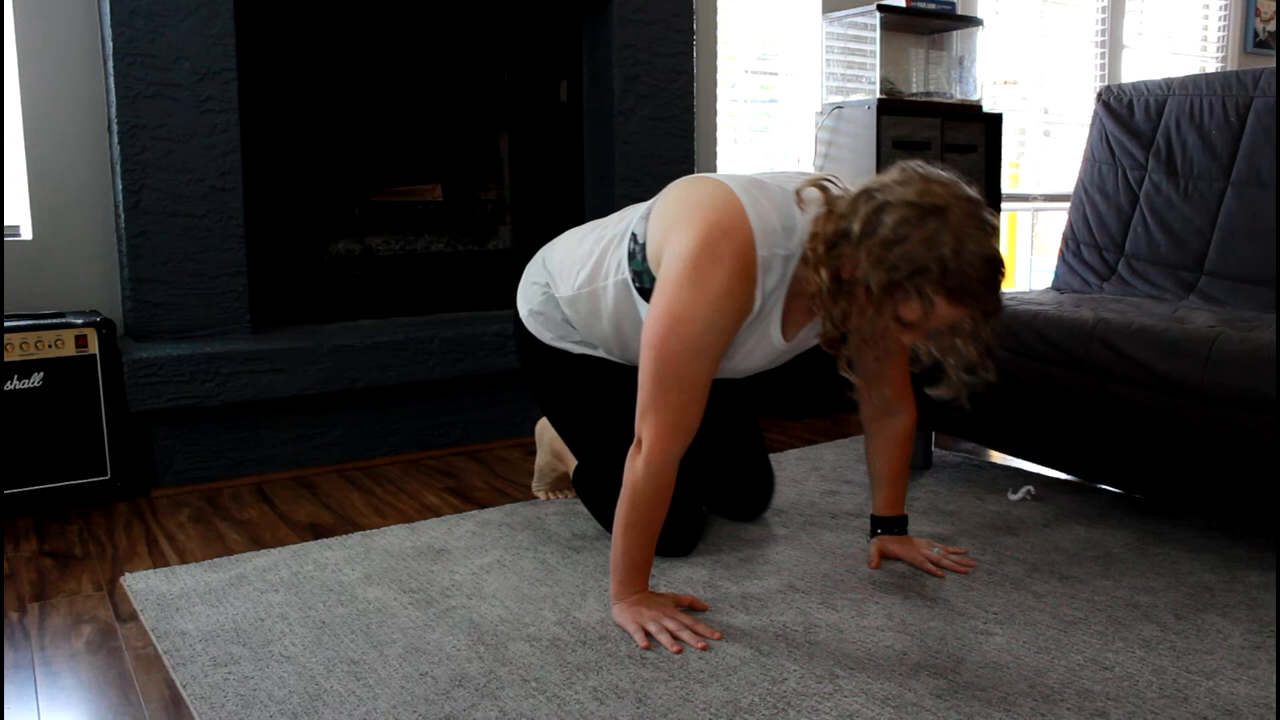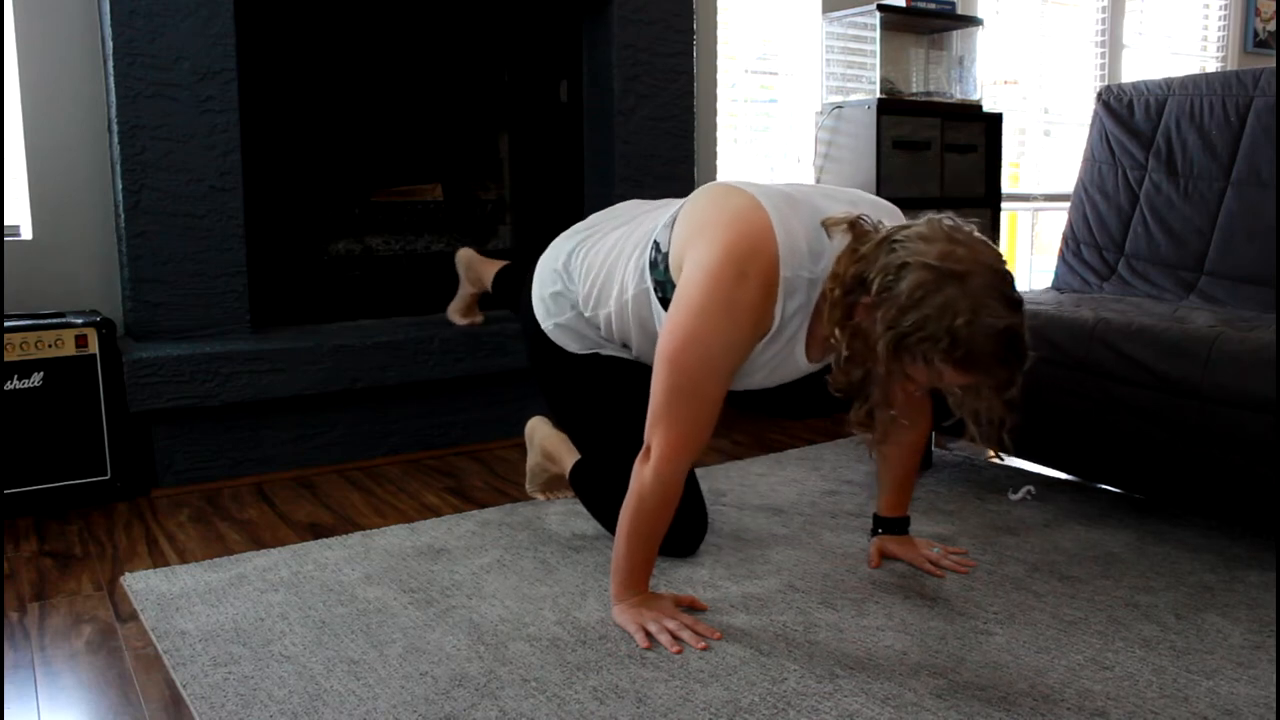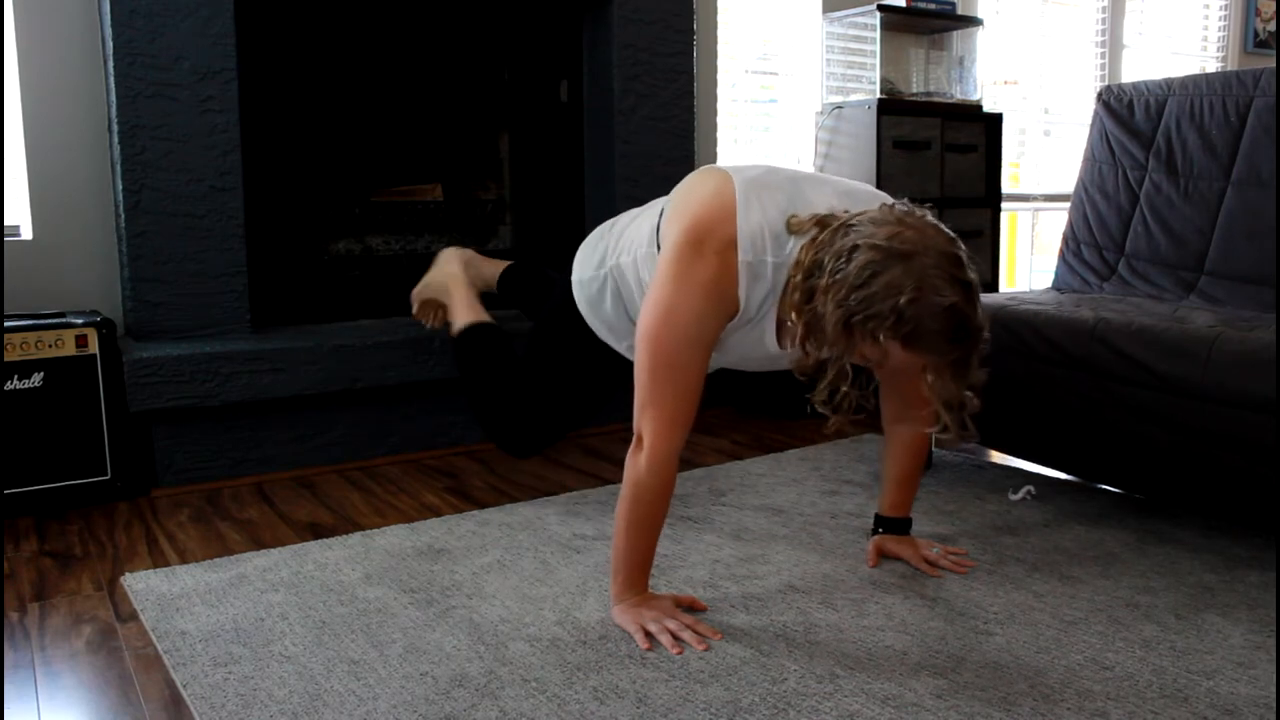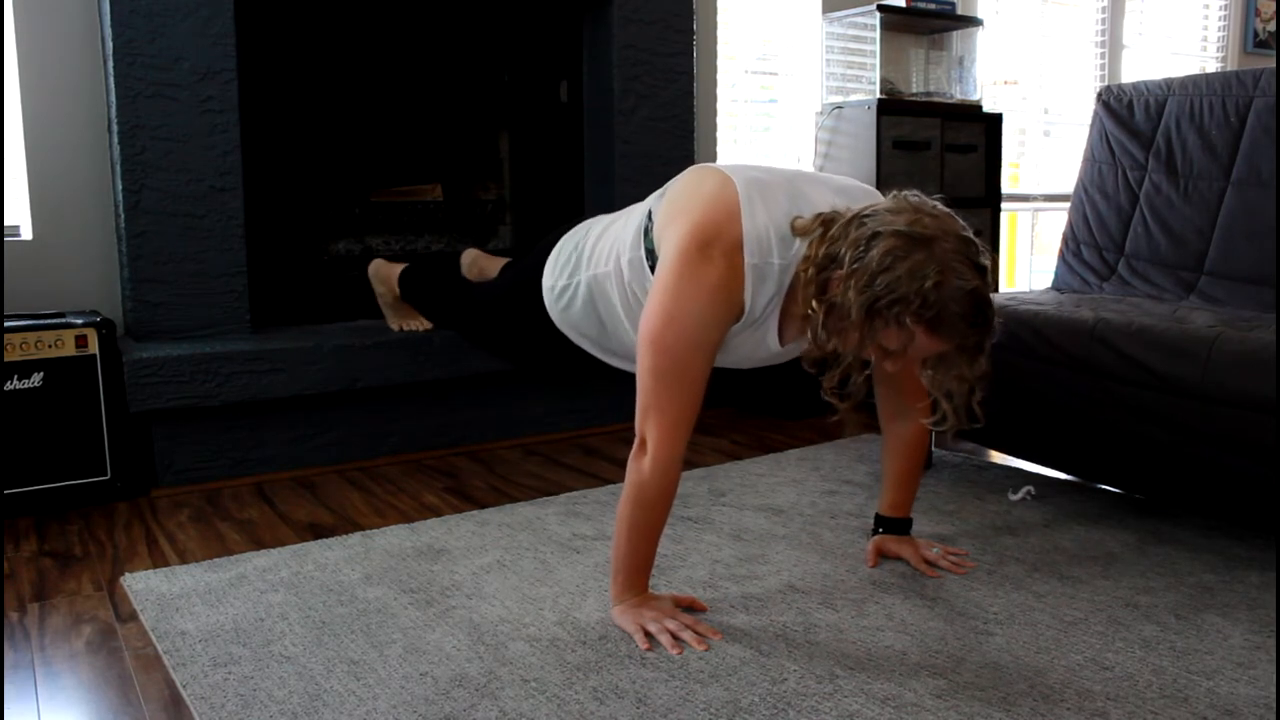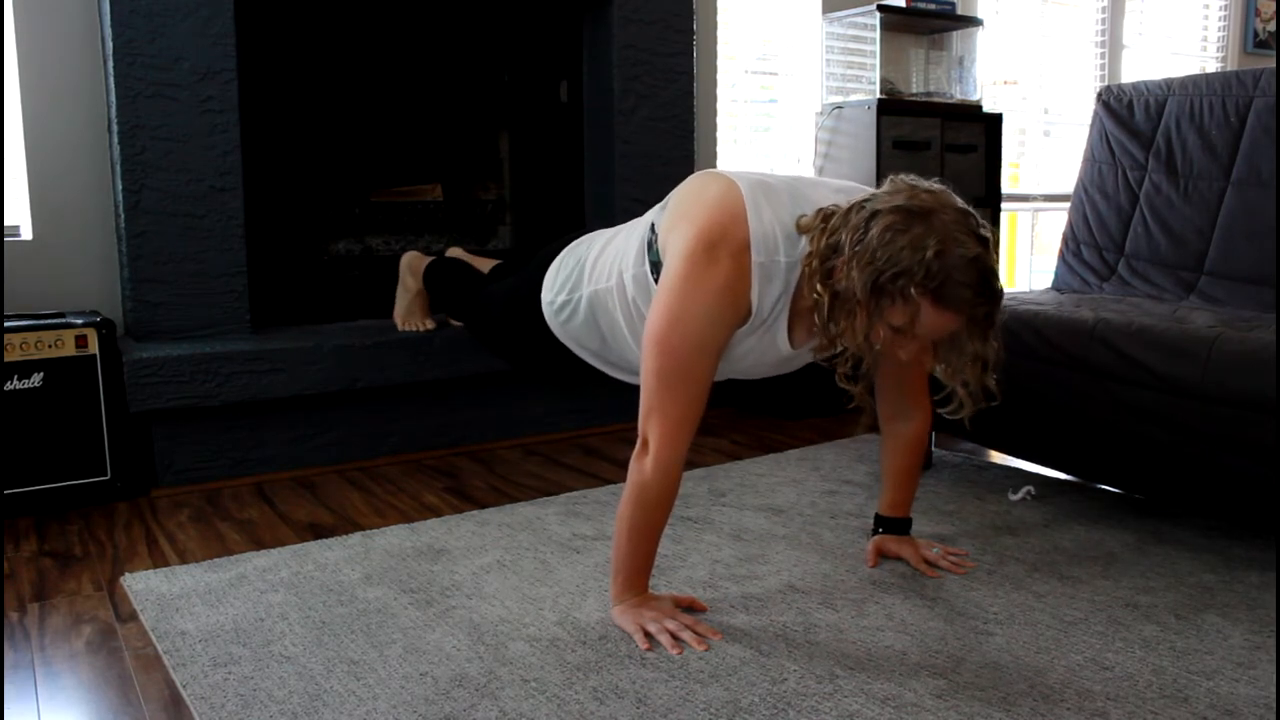
dt=1s
person 1, frame 1
left shoulder: (870, 247)
right shoulder: (722, 255)
left elbow: (890, 407)
right elbow: (656, 446)
left wrist: (888, 526)
right wrist: (630, 594)
right hip: (568, 326)
left knee: (746, 497)
right knee: (673, 530)
right ankle: (566, 444)
person 1, frame 2
left shoulder: (899, 267)
right shoulder: (742, 272)
left elbow: (907, 417)
right elbow: (665, 454)
left wrist: (891, 526)
right wrist: (630, 597)
left hip: (641, 267)
right hip: (577, 320)
right knee: (679, 530)
left ankle: (482, 270)
right ankle: (556, 445)
person 1, frame 3
left shoulder: (894, 264)
right shoulder: (714, 255)
left elbow: (908, 412)
right elbow: (654, 442)
left wrist: (893, 525)
right wrist: (628, 596)
right hip: (614, 294)
right knee: (515, 426)
left ankle: (488, 267)
right ankle: (452, 281)
person 1, frame 4
left shoulder: (887, 258)
right shoulder: (716, 255)
left elbow: (906, 408)
right elbow: (657, 443)
left wrist: (893, 525)
right wrist: (628, 597)
left hip: (642, 288)
right hip: (578, 295)
right knee: (480, 317)
left ankle: (485, 265)
right ankle: (398, 277)
person 1, frame 5
left shoulder: (898, 264)
right shoulder: (723, 254)
left elbow: (906, 413)
right elbow: (659, 444)
left wrist: (892, 526)
right wrist: (628, 596)
left hip: (641, 299)
right hip: (578, 301)
right knee: (487, 310)
left ankle: (472, 260)
right ankle: (427, 273)
